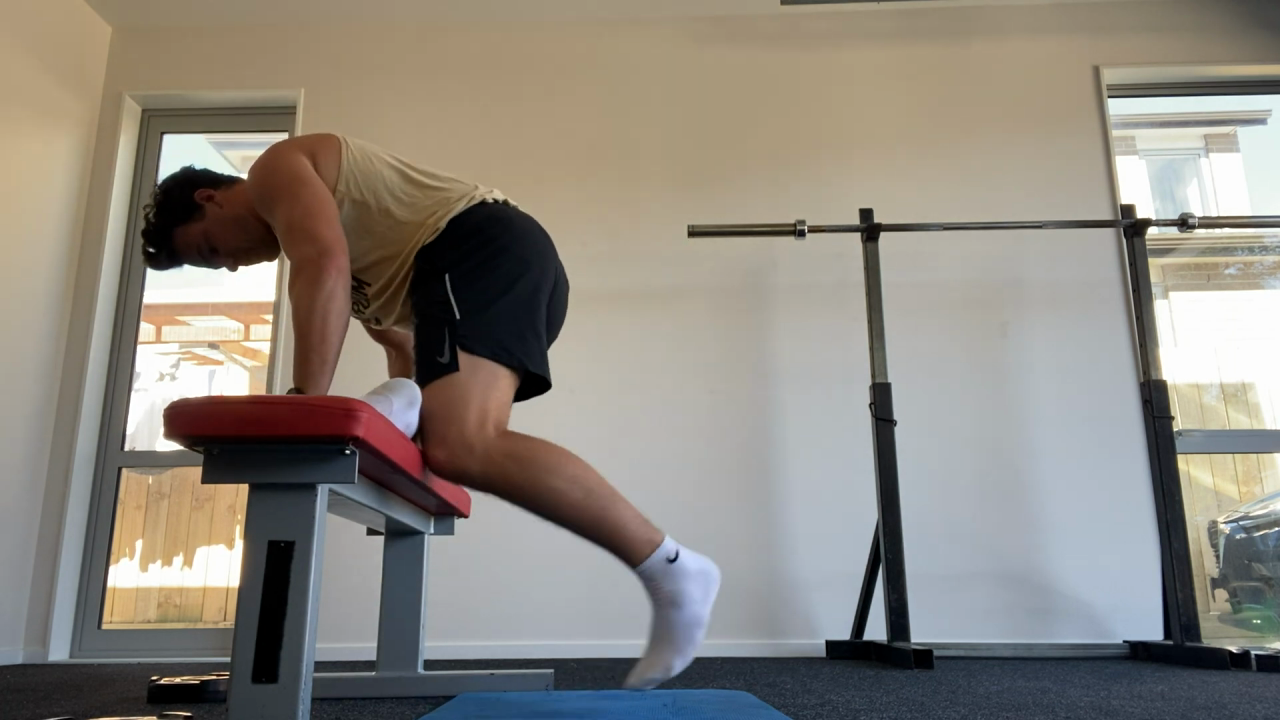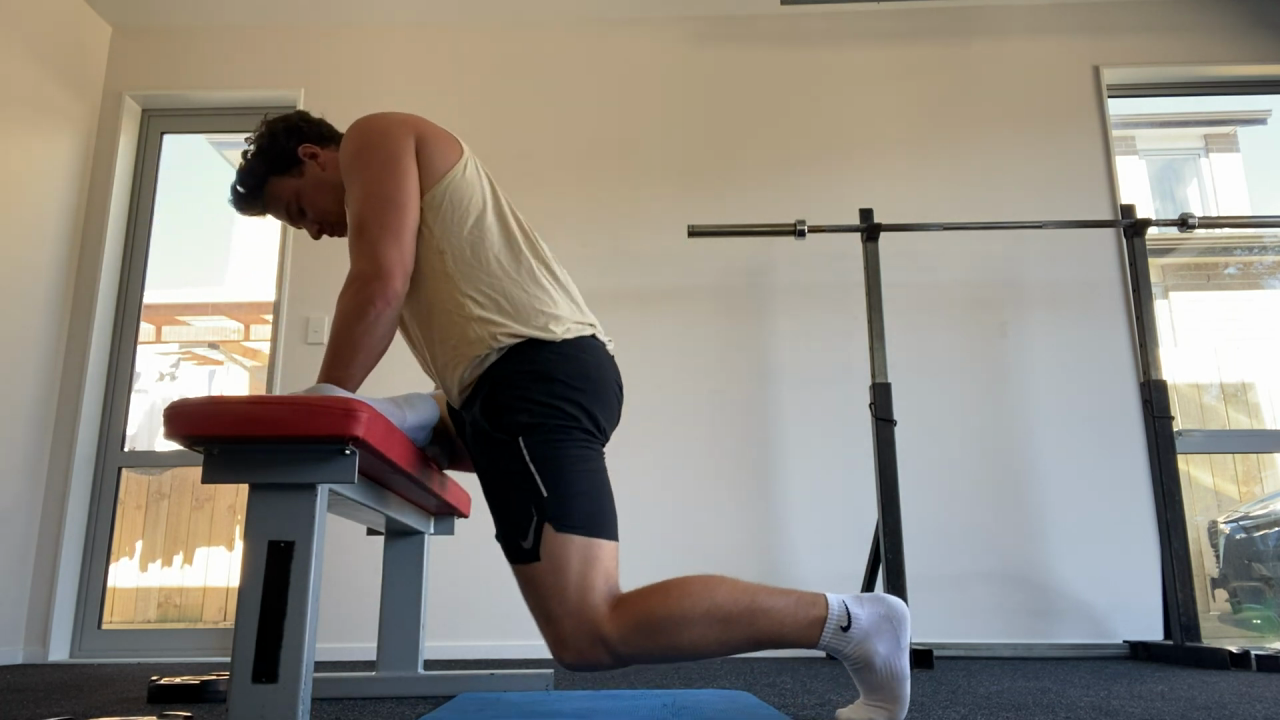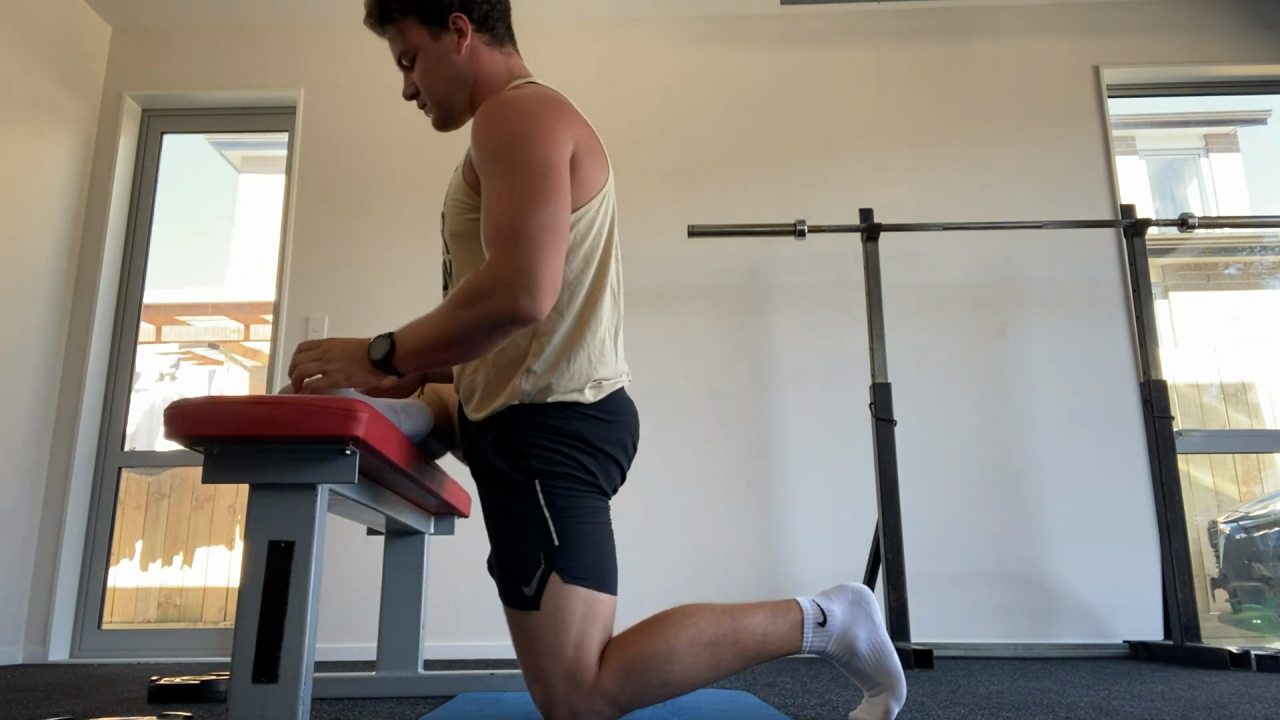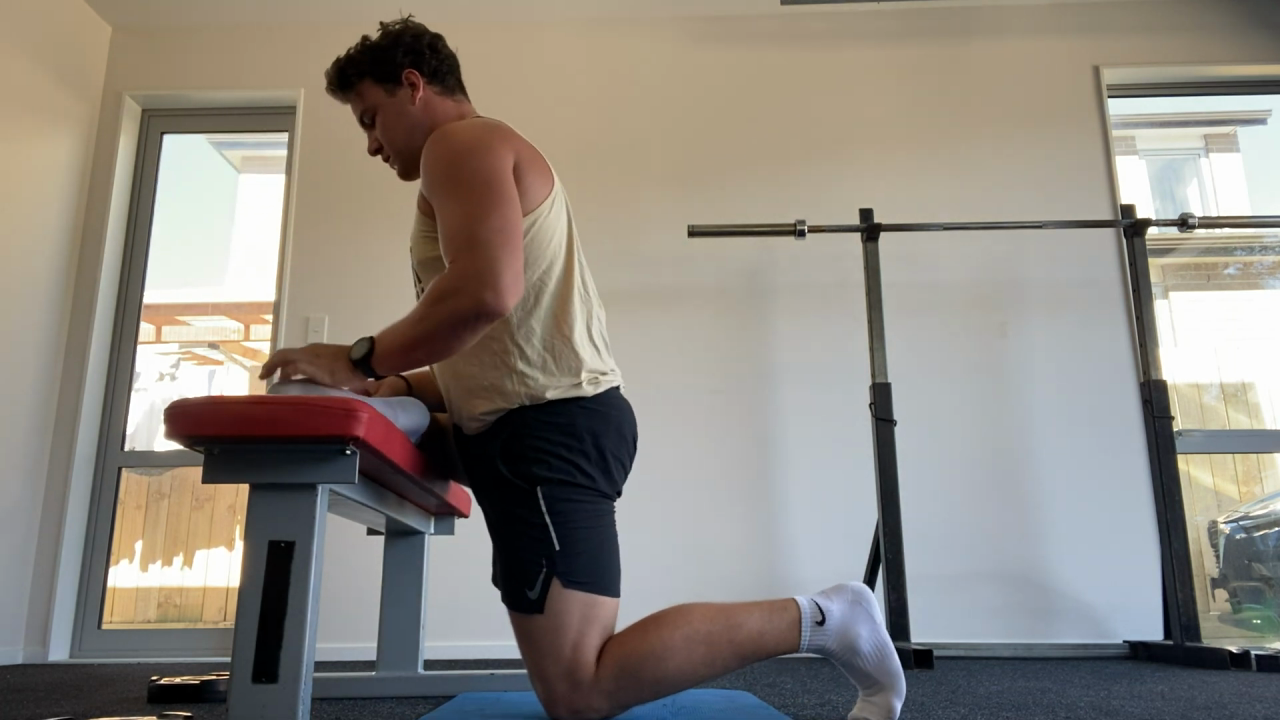
dt=1s
person 1, frame 1
left shoulder: (278, 170)
left elbow: (323, 265)
right elbow: (403, 342)
left wrist: (308, 406)
left hip: (483, 251)
right hip: (518, 265)
left knee: (463, 446)
left ankle: (671, 571)
person 1, frame 2
left shoulder: (376, 138)
right shoulder: (415, 187)
left elbow: (379, 285)
left wrist: (323, 403)
left hip: (537, 377)
right hip: (527, 378)
left knee: (589, 635)
left ankle: (851, 623)
person 1, frame 3
left shoulder: (519, 115)
right shoulder: (522, 123)
left elbow: (520, 295)
left wrist: (382, 356)
right wrist: (405, 372)
left hip: (548, 425)
right hip: (543, 414)
left ankle: (819, 619)
person 1, frame 4
left shoulder: (462, 143)
right shoulder: (485, 160)
left elbow: (486, 292)
left wrist: (361, 360)
right wrist: (396, 386)
left hip: (549, 429)
right hip: (548, 423)
left ankle: (819, 620)
